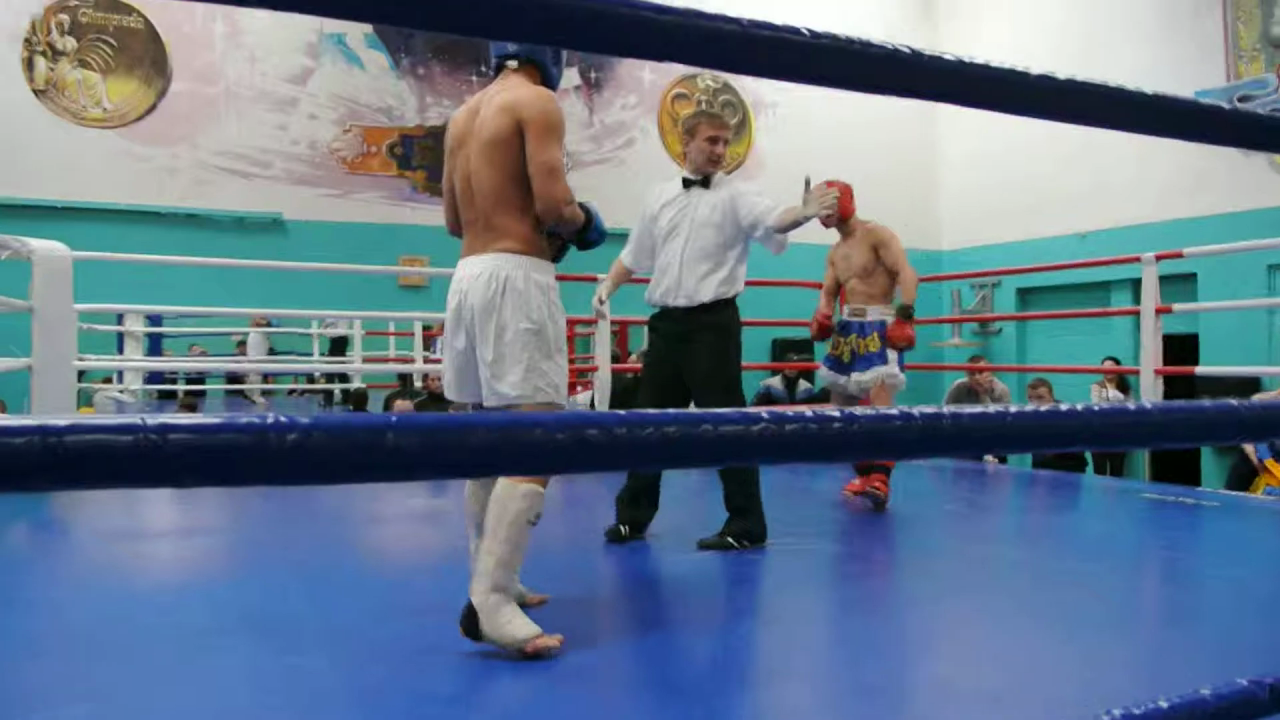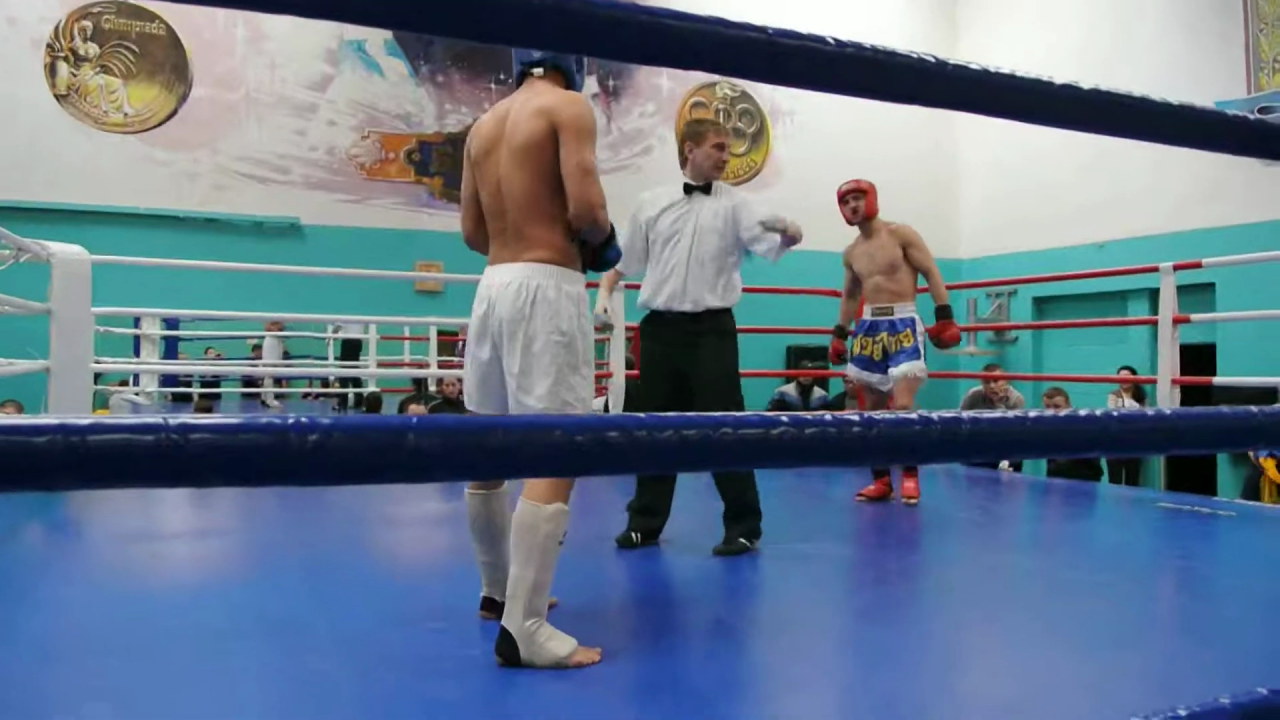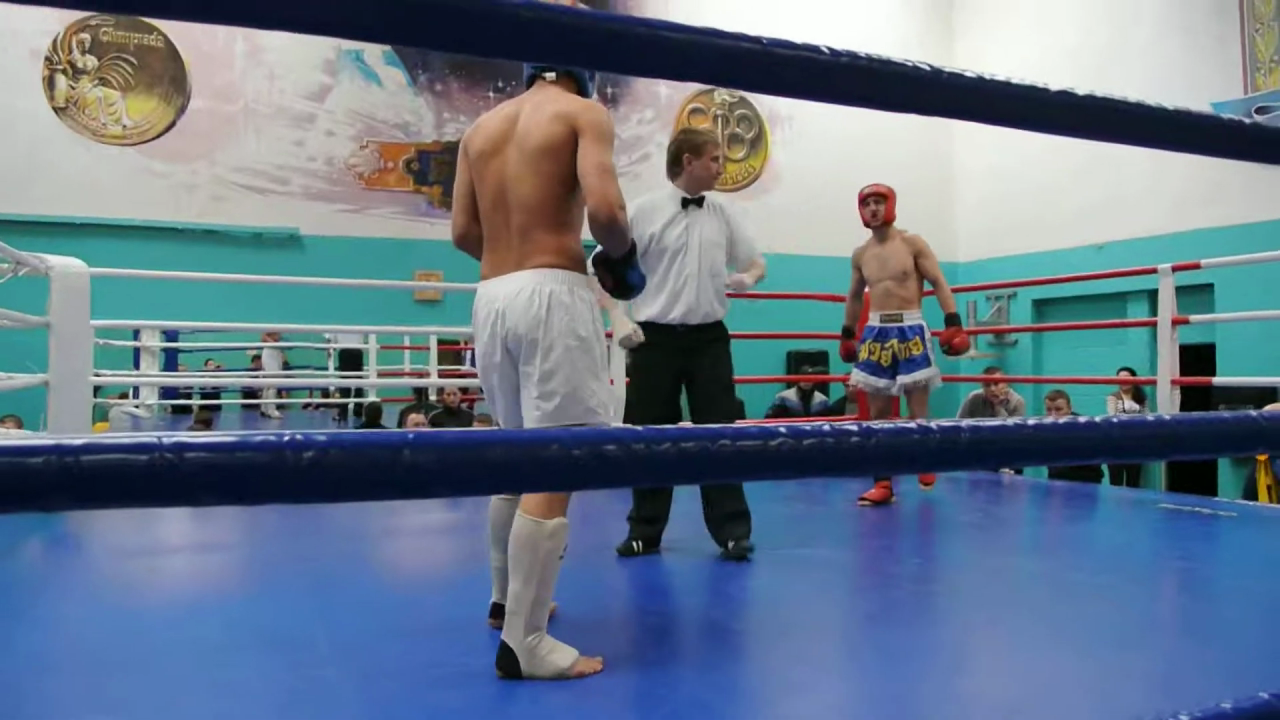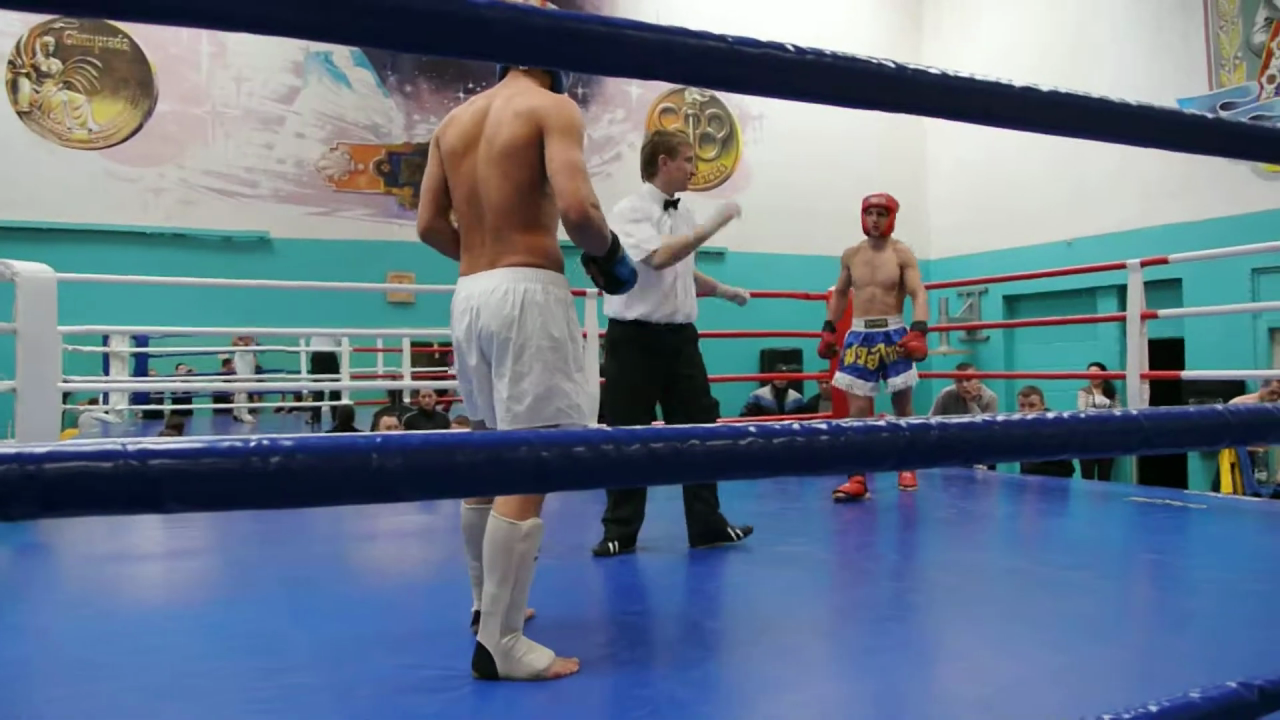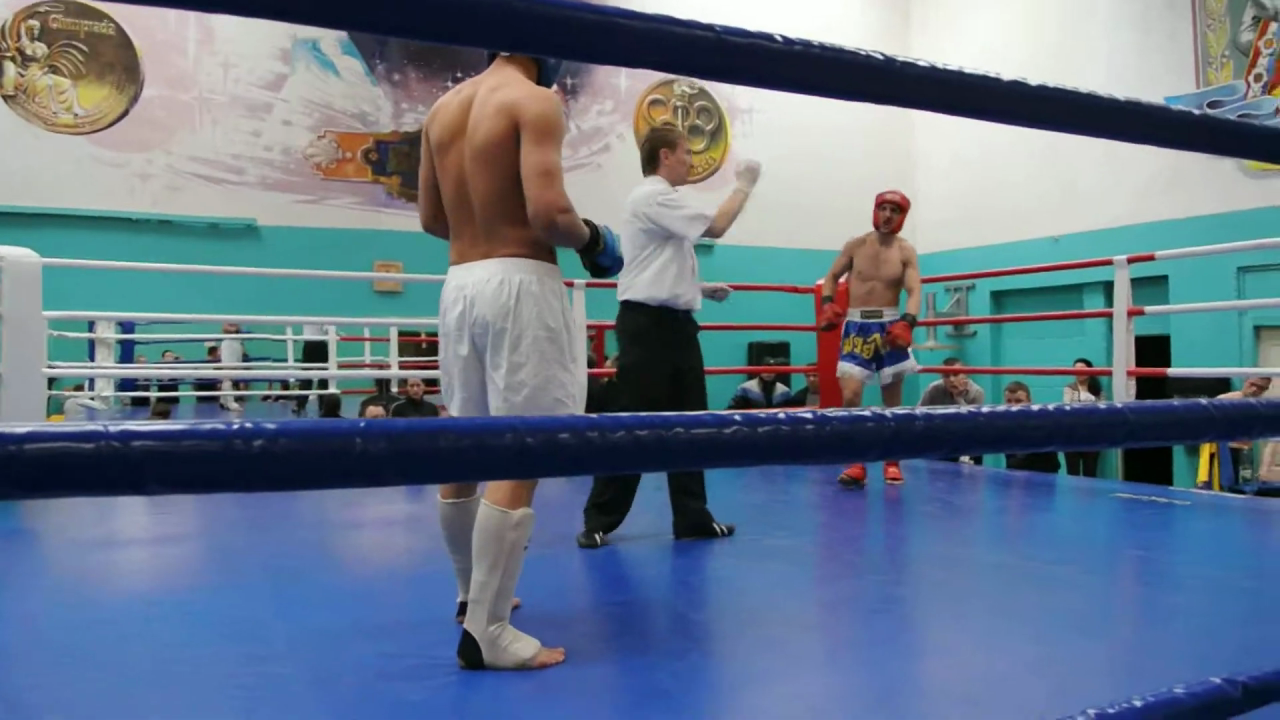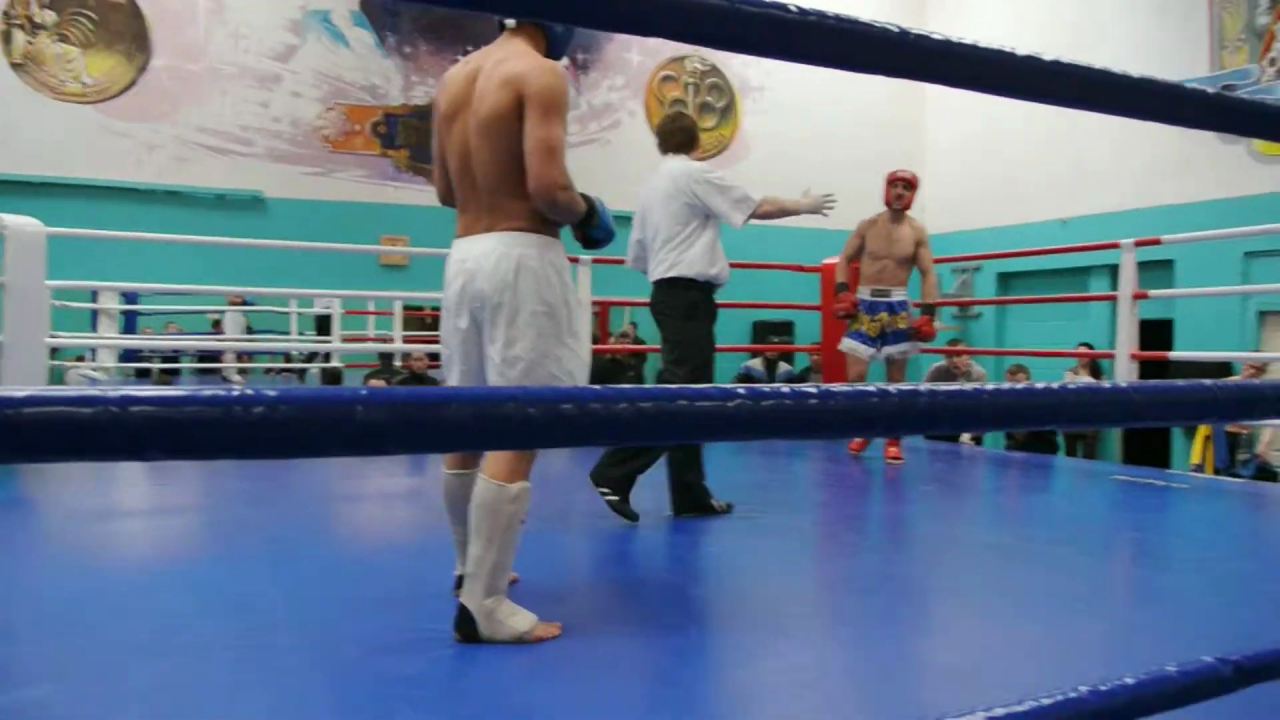
dt=0.2s
person 1, frame 1
left shoulder: (463, 114)
right shoulder: (536, 101)
right elbow: (553, 205)
right wrist: (585, 220)
left hip: (469, 276)
right hip: (516, 279)
left ankle: (492, 579)
right ankle: (489, 601)
person 1, frame 2
left shoulder: (485, 124)
right shoulder: (568, 106)
left elbow: (473, 231)
right elbow: (586, 210)
right wrist: (604, 238)
left hip: (494, 286)
right hip: (545, 288)
left ankle: (499, 588)
right ankle: (524, 629)
person 1, frame 3
left shoulder: (482, 128)
right shoulder: (583, 114)
left elbow: (462, 232)
right elbow: (606, 209)
right wrist: (623, 257)
left hip: (493, 297)
right hip: (553, 294)
left ankle: (508, 596)
right ankle: (524, 643)
person 1, frame 4
left shoulder: (453, 122)
right shoulder: (553, 108)
left elbow: (429, 225)
right elbow: (577, 208)
right wrist: (607, 252)
left hip: (470, 295)
right hip: (529, 293)
left ankle: (487, 604)
right ankle: (499, 644)
person 1, frame 5
left shoulder: (443, 108)
right shoulder: (535, 101)
left elbow: (431, 217)
right elbow: (548, 211)
right wrist: (593, 240)
left hip: (460, 284)
right hip: (521, 284)
left ankle: (473, 595)
right ankle: (486, 632)
person 1, frame 6
left shoulder: (453, 79)
right shoulder: (540, 74)
right elbow: (548, 188)
right wrist: (588, 214)
left hip: (466, 256)
right hip: (522, 257)
left ankle: (473, 568)
right ankle: (483, 606)
person 2, frame 1
left shoulder: (734, 195)
right shoulder: (658, 197)
left elbow: (773, 221)
right elbow: (634, 255)
left wrist: (803, 213)
right wrist: (607, 286)
left hip: (712, 321)
right hip: (665, 322)
left ankle: (746, 525)
right ankle: (633, 514)
person 2, frame 2
left shoulder: (734, 203)
right shoulder: (651, 203)
left elbow: (772, 240)
right elbow: (623, 259)
left wrist: (787, 230)
right wrist: (605, 295)
left hip: (712, 327)
right hip: (661, 326)
left ankle: (743, 524)
right ankle: (646, 521)
person 2, frame 3
left shoulder: (722, 213)
right shoulder: (642, 213)
left elbow: (756, 261)
left wrist: (748, 276)
left hip: (708, 337)
right hip: (654, 338)
left knee: (719, 431)
left ankle: (733, 529)
right ankle: (646, 529)
person 2, frame 4
left shoulder: (684, 215)
right shoulder: (629, 210)
right elbow: (659, 257)
left wrist: (723, 290)
right wrist: (713, 226)
left hip: (680, 336)
right hip: (634, 336)
left knee: (698, 426)
right knee: (627, 434)
left ankle: (707, 523)
right ankle: (620, 530)
person 2, frame 5
left shoulder: (669, 201)
right shoulder: (651, 197)
right elbow: (715, 226)
left wrist: (702, 288)
right wrist: (745, 185)
left hip: (678, 323)
right hip: (647, 323)
left ankle: (692, 516)
right ankle: (601, 519)
person 2, frame 6
left shoulder: (653, 185)
right shoulder: (695, 174)
left elbow: (636, 258)
right elbow: (758, 208)
right wrist: (804, 206)
left hip: (675, 295)
right hip: (686, 296)
right knee: (681, 390)
left ankle: (689, 493)
right ankle: (613, 475)
person 3, frame 1
left shoulder: (876, 234)
right shoulder: (834, 253)
left elbow: (907, 273)
right elbow: (829, 293)
left wrist: (903, 318)
right wrist: (822, 317)
left hip: (879, 328)
right hip: (847, 326)
left knee: (880, 403)
right knee: (841, 408)
left ankle: (879, 481)
right ankle: (864, 473)
person 3, frame 2
left shoulder: (902, 234)
right shoulder: (851, 253)
left elbow: (931, 272)
left wrist: (945, 317)
right wrist: (839, 334)
left hip: (903, 324)
right hip: (869, 326)
left knee: (902, 405)
right knee: (872, 408)
left ankle: (909, 475)
right ankle: (881, 479)
person 3, frame 3
left shoulder: (912, 243)
right shoulder: (860, 255)
left elbow: (938, 283)
right elbow: (855, 296)
left wrist: (954, 325)
right wrist: (847, 334)
left hip: (910, 330)
right hip: (875, 331)
left knee: (918, 412)
right knee: (878, 413)
right ankle: (883, 484)
person 3, frame 4
left shoulder: (903, 254)
right shoulder: (851, 255)
left elbow: (918, 294)
right elbow: (840, 293)
left wrist: (919, 332)
right wrist: (829, 329)
left hip: (893, 334)
right hip: (860, 335)
left knee: (902, 409)
right knee: (857, 411)
left ankle: (906, 467)
right ankle: (857, 480)
person 3, frame 5
left shoulder: (906, 252)
right shoulder: (855, 245)
left elbow: (915, 292)
right elbow: (832, 277)
left wrist: (907, 324)
right wrist: (828, 304)
left hip: (888, 326)
right hip: (856, 326)
left knee: (893, 401)
right knee: (850, 394)
left ankle: (892, 461)
right ankle: (856, 464)
person 3, frame 6
left shoulder: (917, 232)
right shoulder: (867, 226)
left elbow: (928, 274)
right elbow: (845, 260)
left wrist: (927, 314)
right wrist: (843, 292)
left hip: (897, 307)
right hip: (865, 304)
left knee: (896, 380)
right knee: (856, 375)
left ankle: (893, 441)
